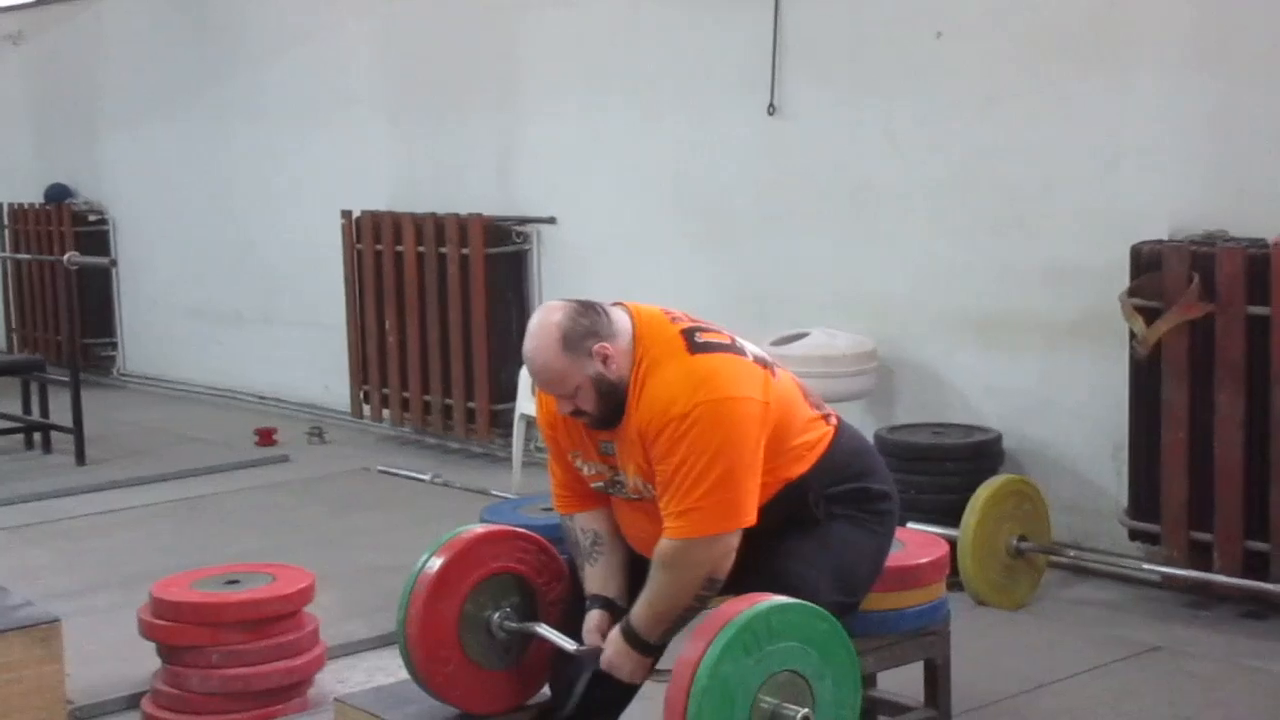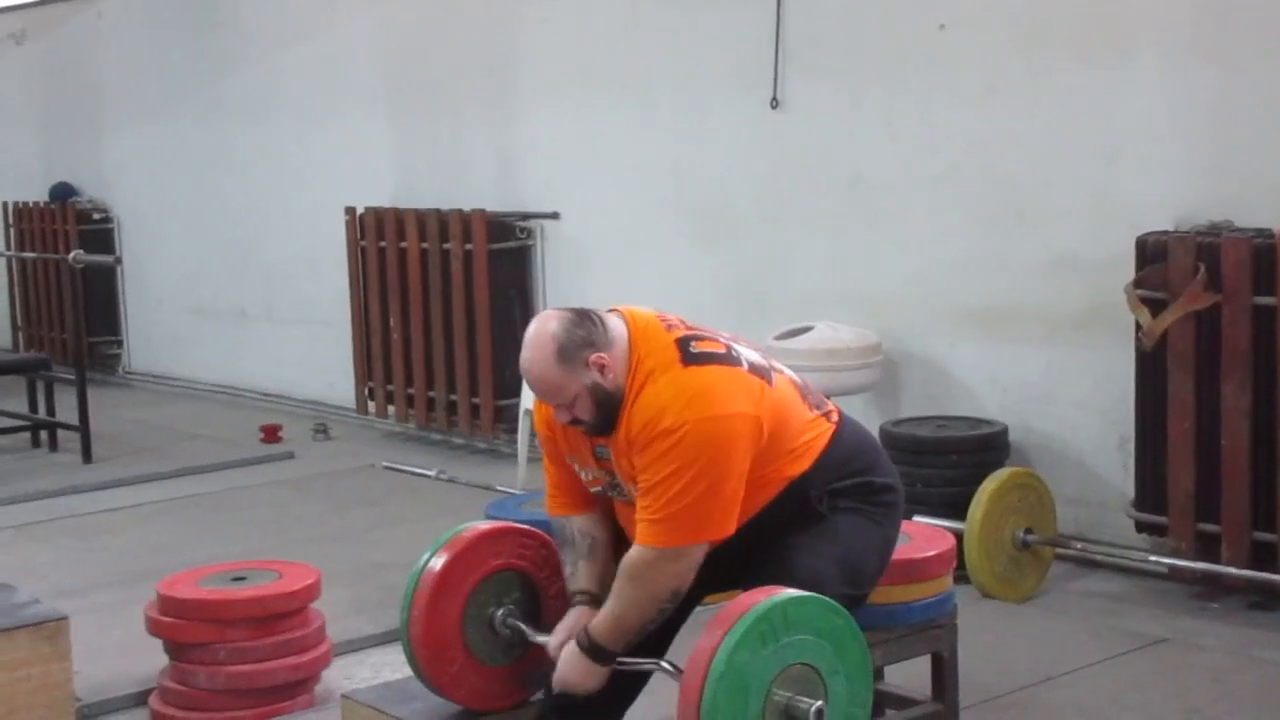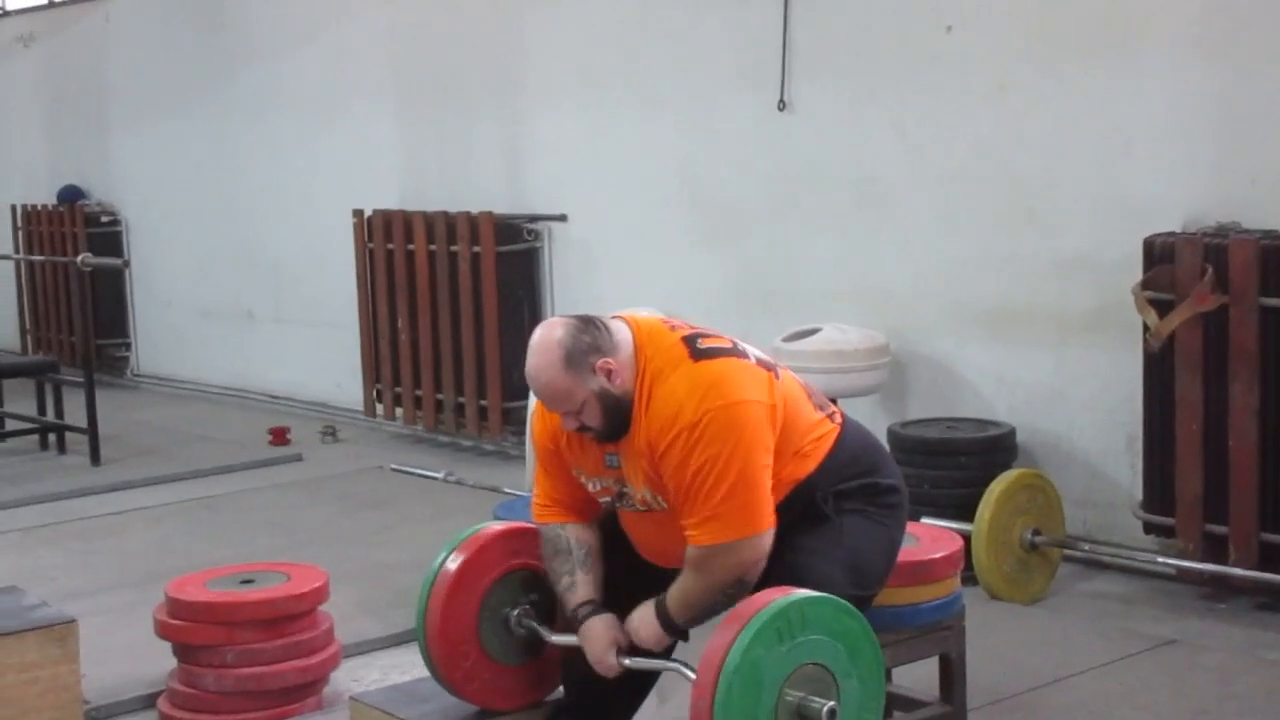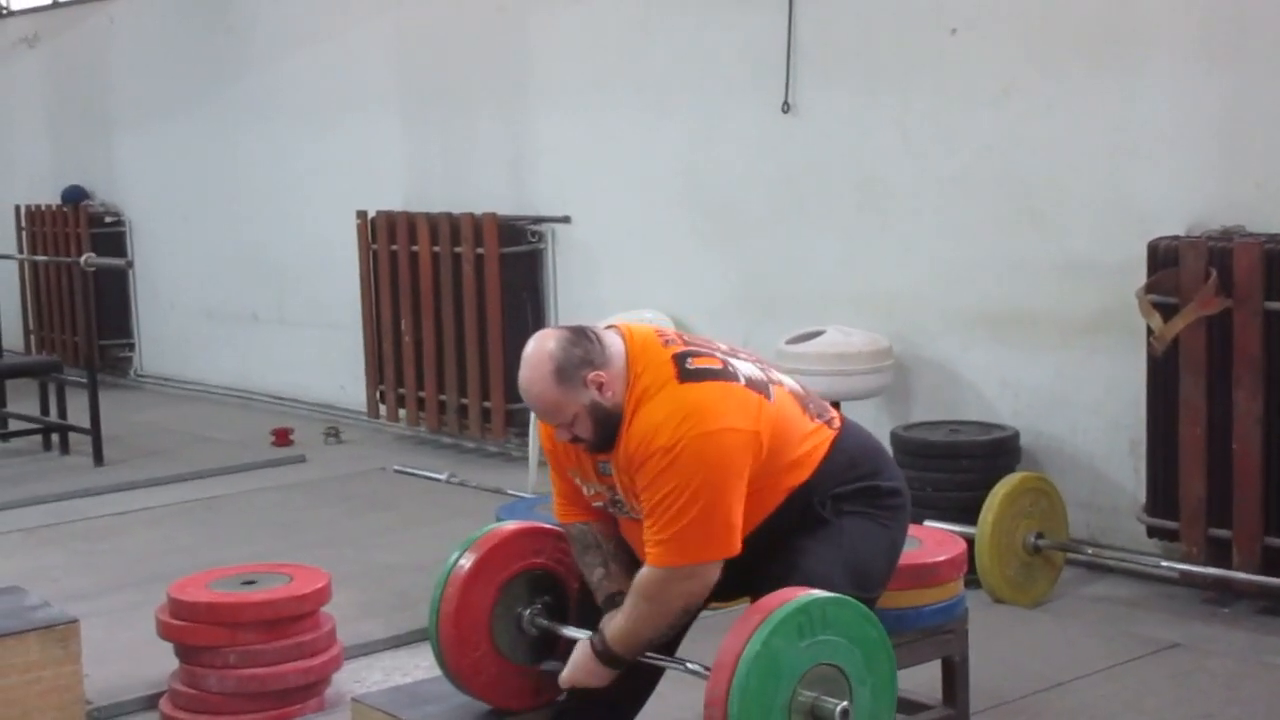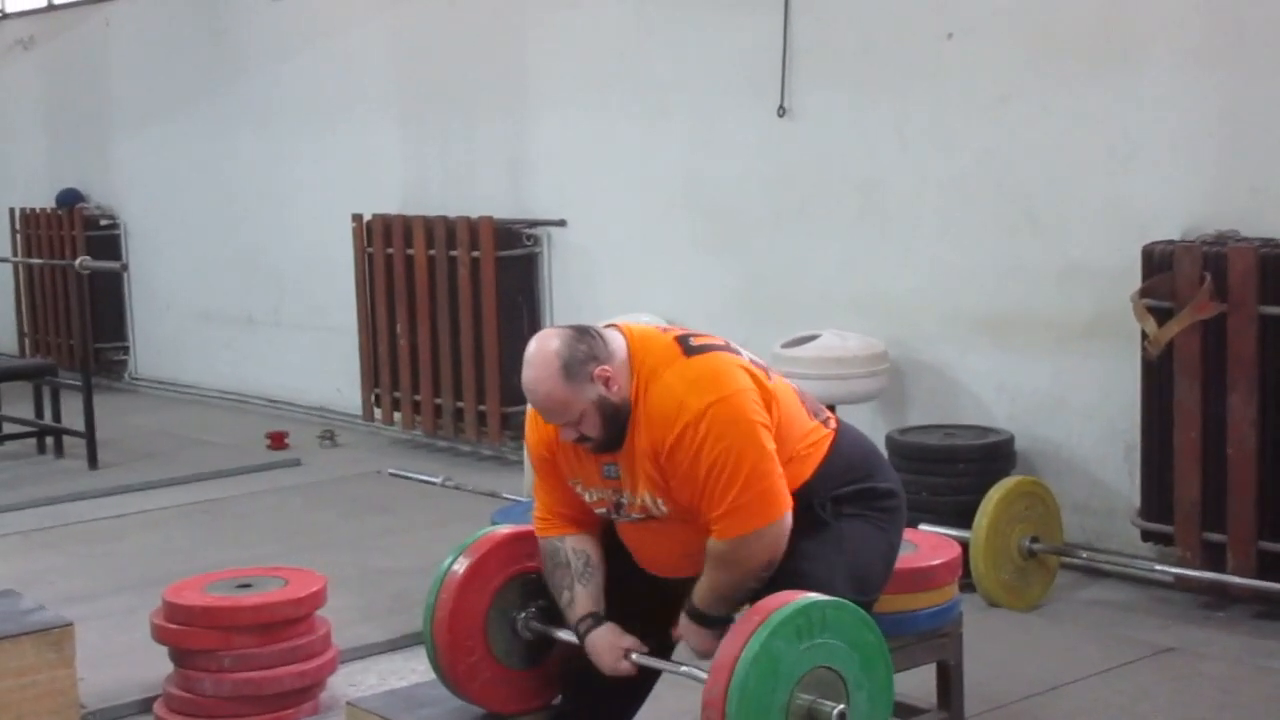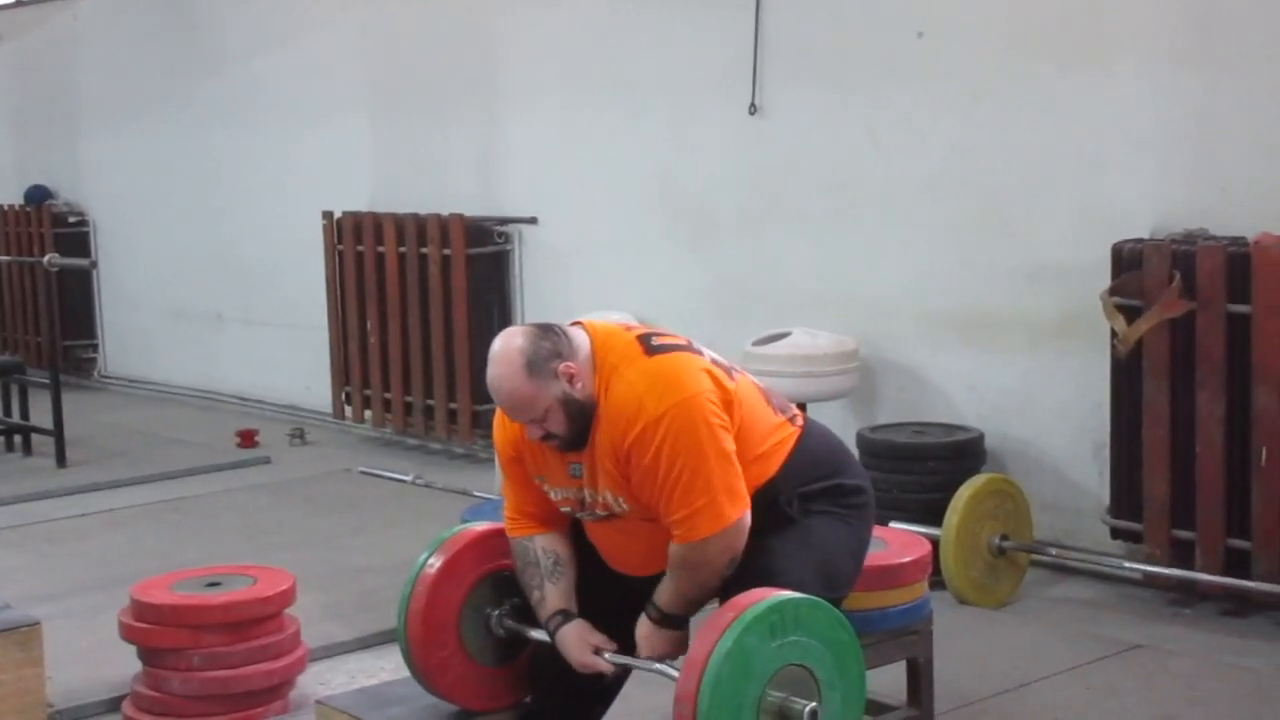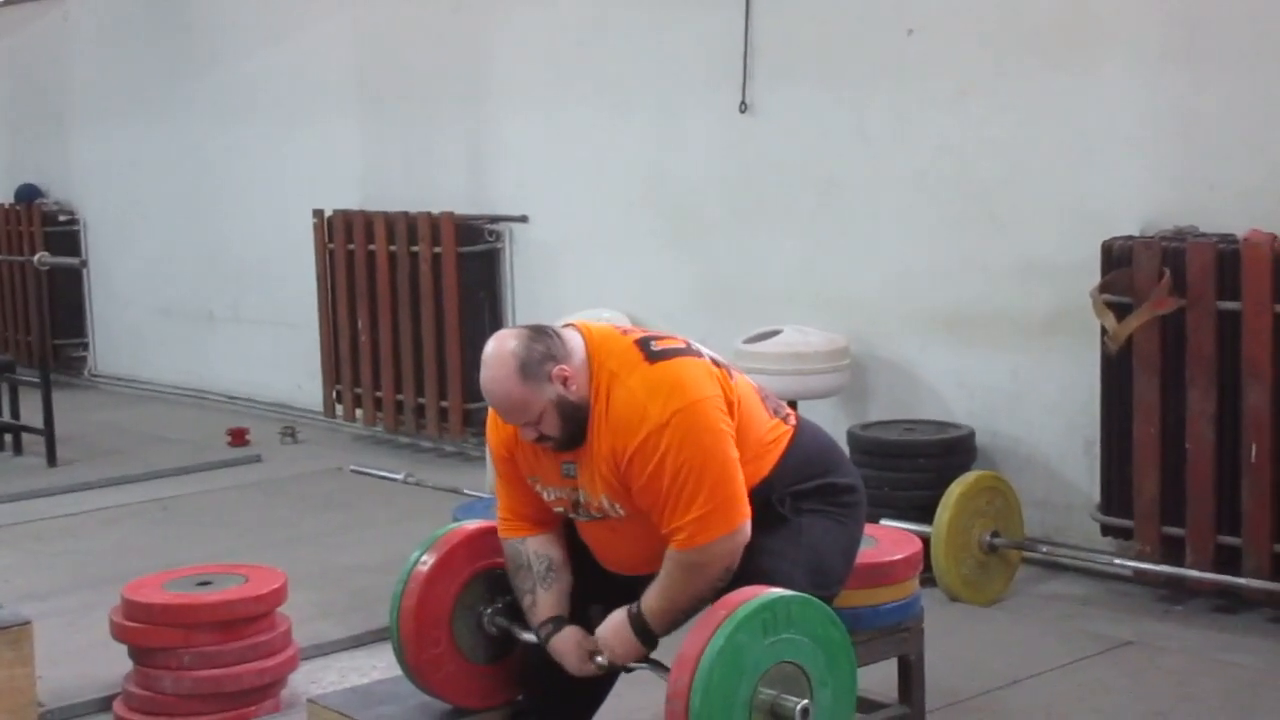
dt=0.7s
person 1, frame 1
left shoulder: (698, 387)
right shoulder: (568, 378)
left elbow: (701, 550)
right elbow: (584, 501)
left wrist: (638, 638)
right wrist: (602, 602)
right knee: (584, 626)
person 1, frame 2
left shoulder: (692, 398)
right shoulder: (567, 384)
left elbow: (668, 562)
right elbow: (576, 502)
left wrist: (592, 648)
right wrist: (582, 602)
right knee: (616, 605)
person 1, frame 3
left shoulder: (705, 393)
right shoulder: (567, 392)
left elbow: (733, 555)
right elbow: (562, 512)
left wrist: (666, 618)
right wrist: (587, 611)
person 1, frame 4
left shoulder: (689, 413)
right shoulder: (569, 402)
left elbow: (685, 575)
right elbow: (584, 510)
left wrist: (608, 653)
right wrist: (612, 603)
person 1, frame 5
left shoulder: (699, 390)
right shoulder: (560, 402)
left elbow: (754, 537)
right elbow: (562, 524)
left wrist: (705, 614)
right wrist: (589, 624)
person 1, frame 6
left shoulder: (660, 391)
right shoulder: (525, 404)
left elbow: (717, 535)
right elbow: (534, 523)
left wrist: (664, 618)
right wrist: (561, 621)
person 1, frame 7
left shoulder: (661, 393)
right shoulder: (519, 402)
left elbow: (713, 544)
right elbow: (529, 526)
left wrist: (640, 626)
right wrist: (553, 626)
